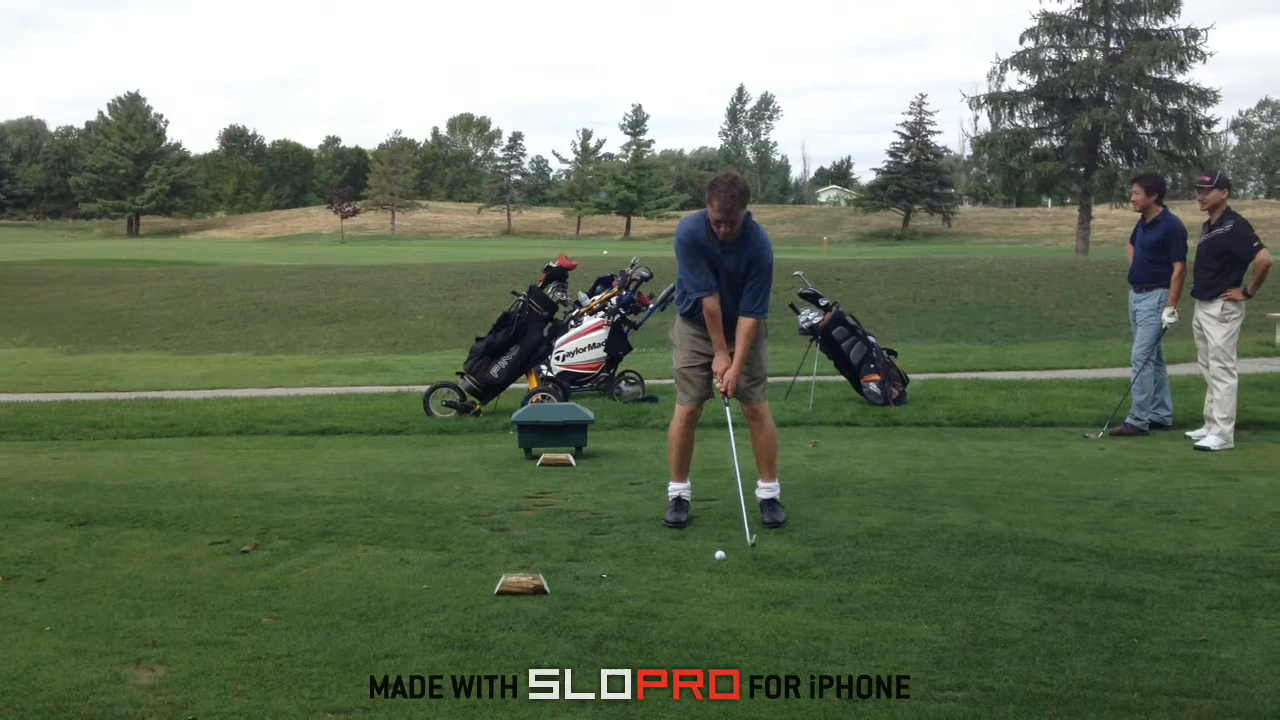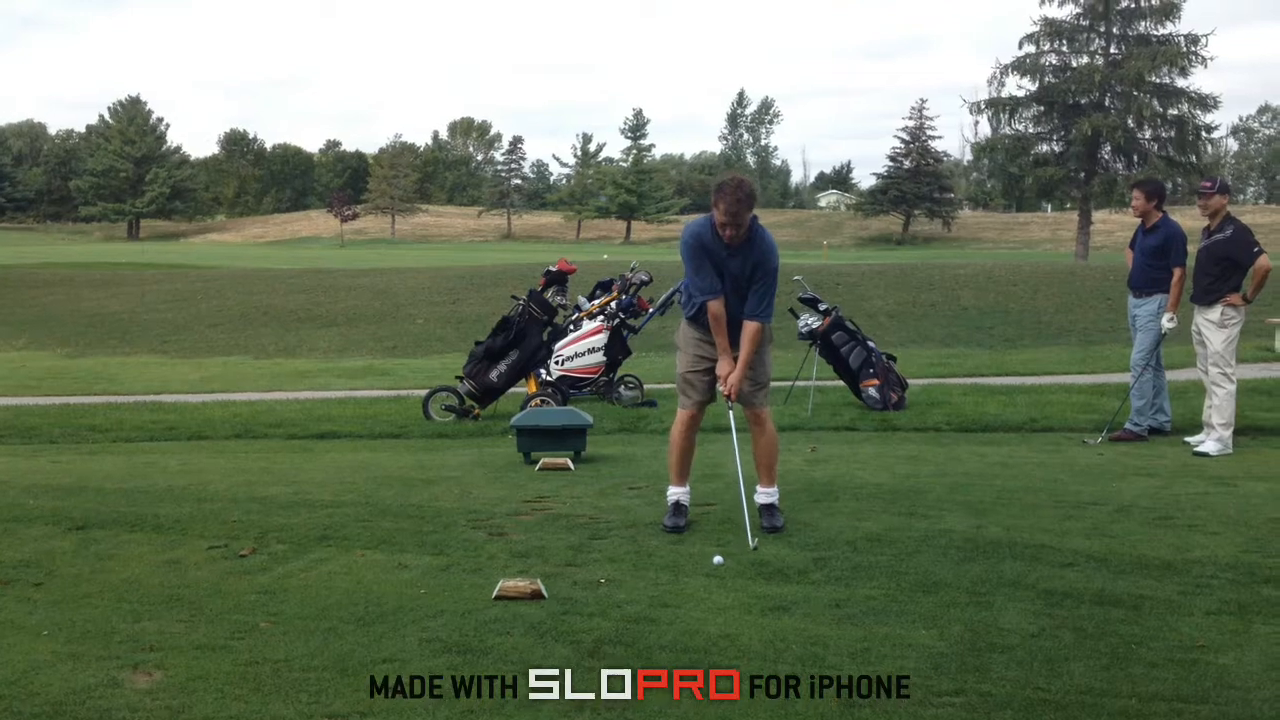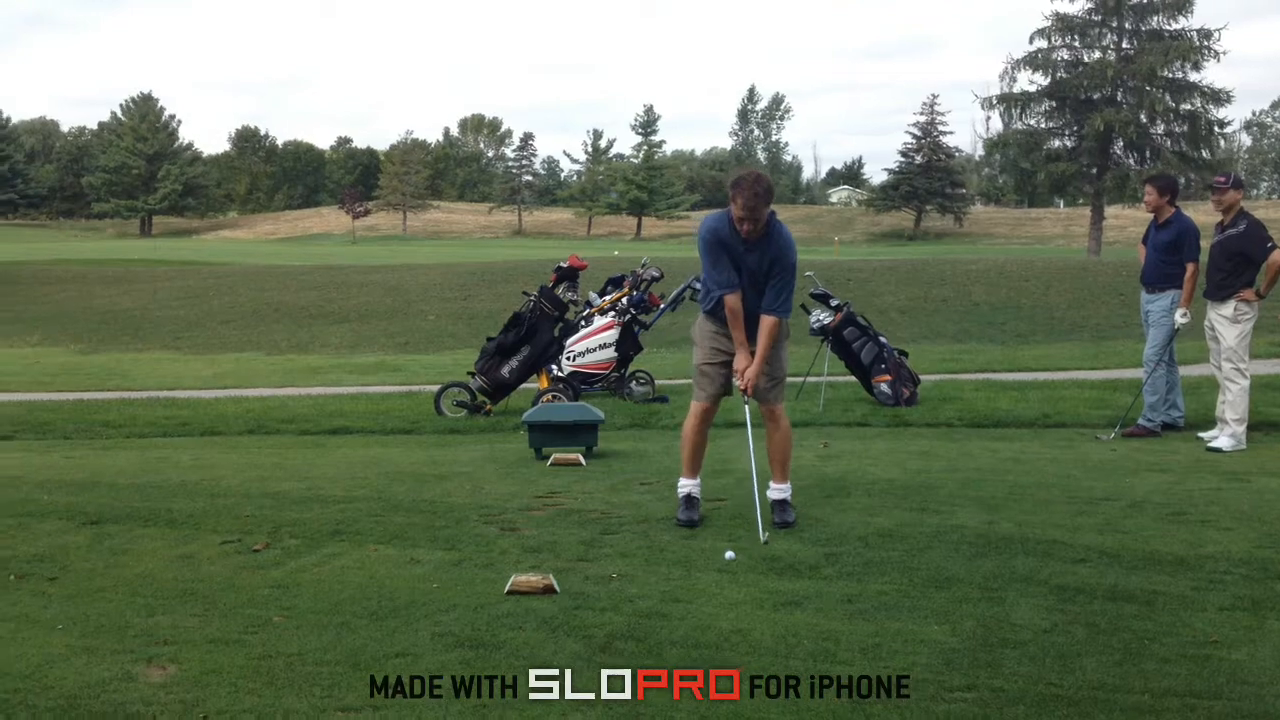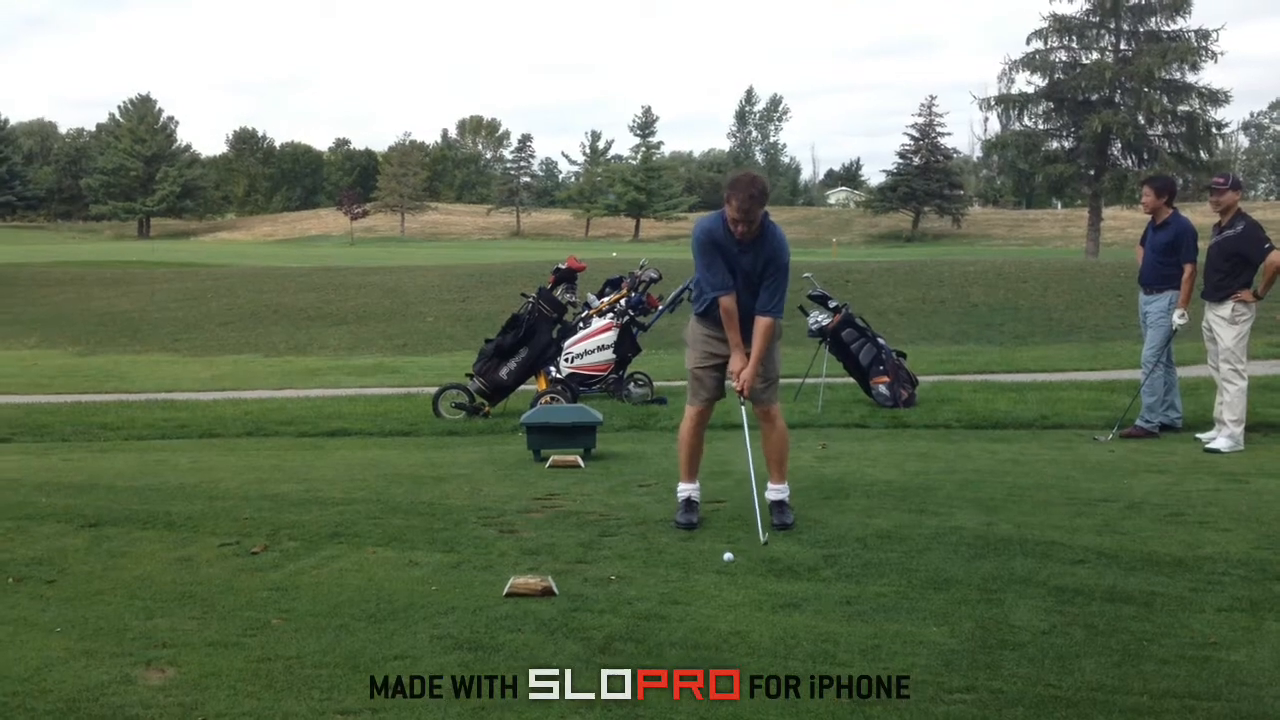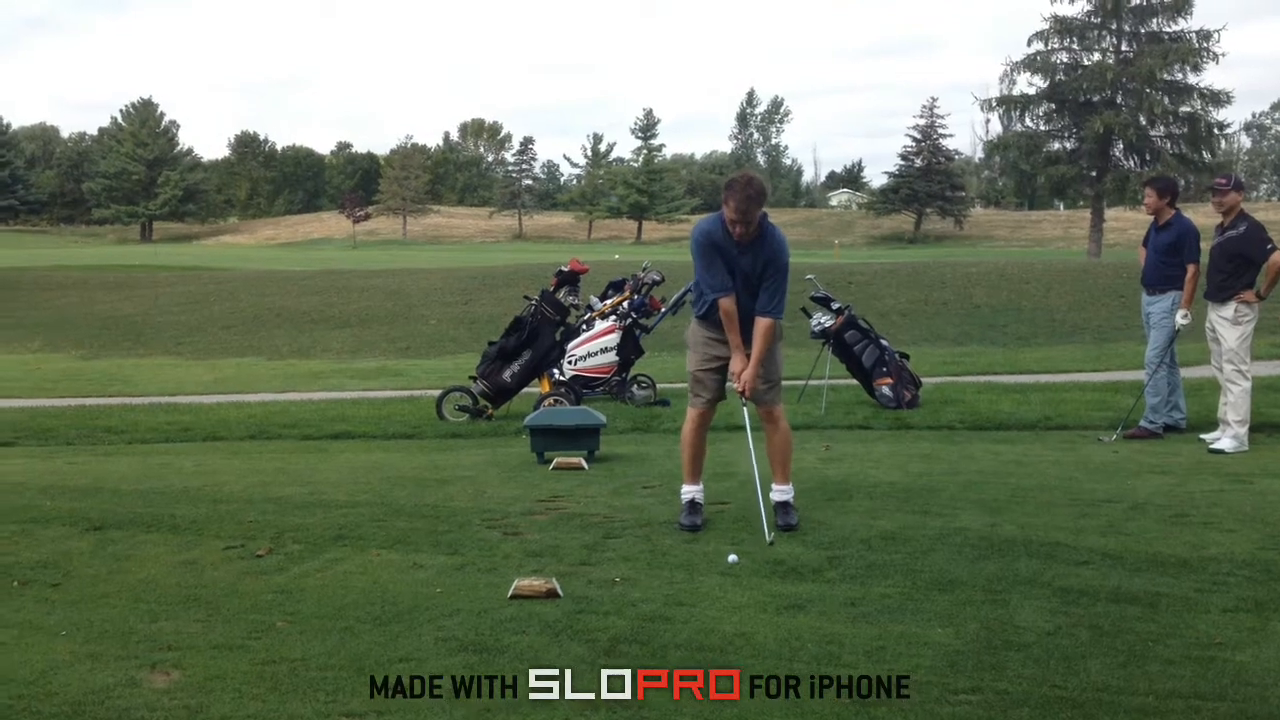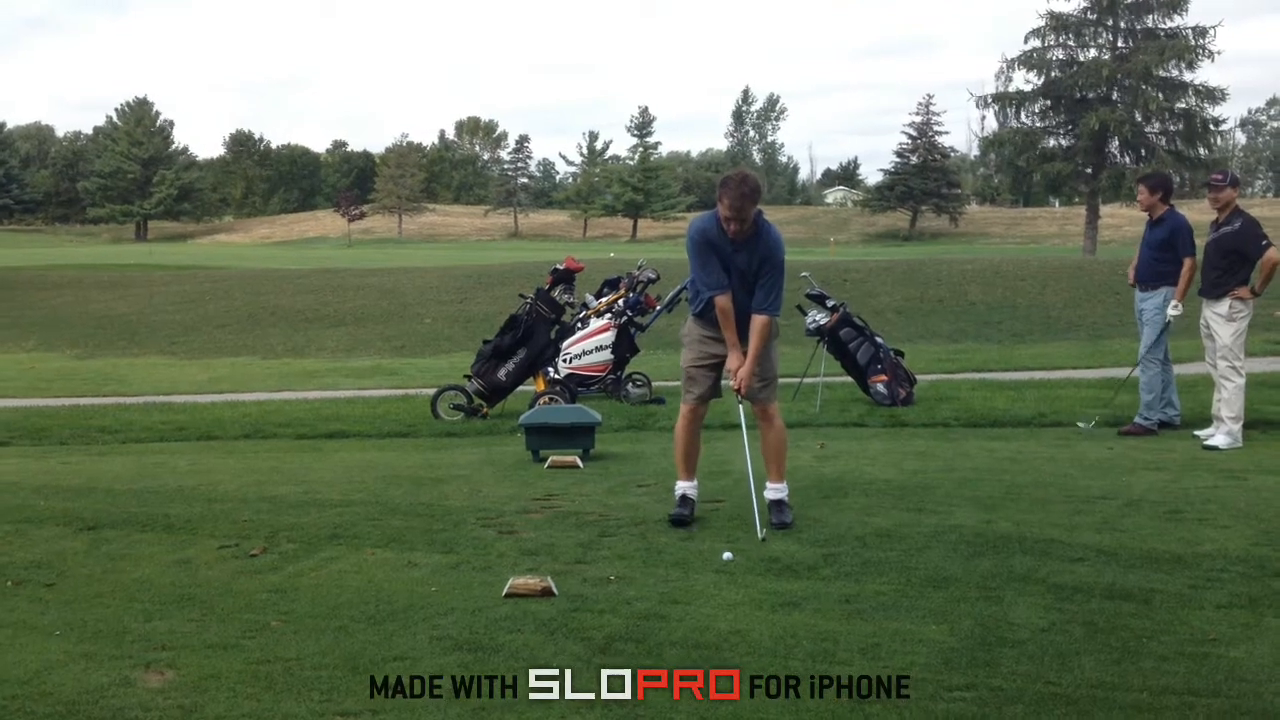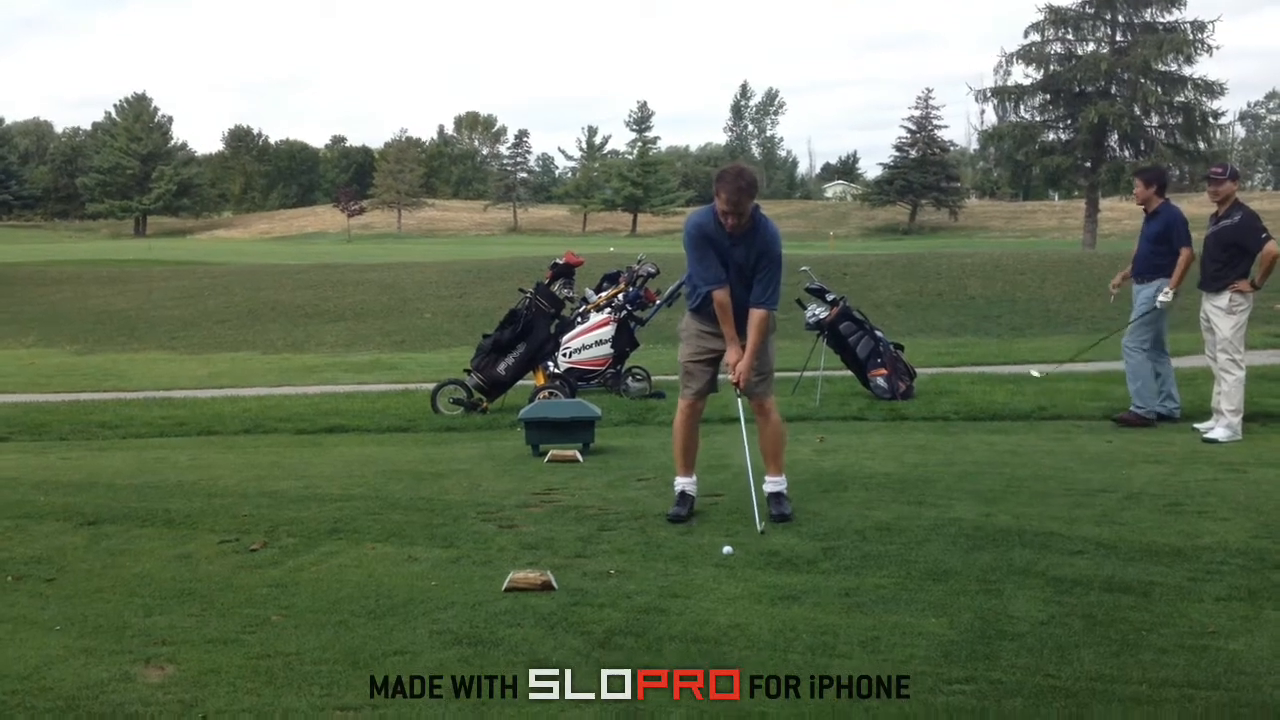
dt=0.2s
person 1, frame 1
left shoulder: (759, 244)
right shoulder: (689, 231)
left elbow: (751, 312)
right elbow: (707, 297)
left wrist: (736, 365)
right wrist: (718, 352)
left hip: (744, 328)
right hip: (695, 326)
left knee: (757, 409)
right knee: (687, 410)
left ankle: (768, 492)
right ankle: (678, 493)
person 1, frame 2
left shoulder: (765, 247)
right shoulder: (695, 235)
left elbow: (756, 317)
right elbow: (711, 301)
left wrist: (740, 369)
right wrist: (723, 356)
left hip: (748, 333)
right hip: (700, 330)
left knee: (759, 413)
right knee: (688, 414)
left ankle: (767, 497)
right ankle: (677, 497)
person 1, frame 3
left shoulder: (783, 243)
right shoulder: (712, 229)
left elbow: (774, 311)
right elbow: (730, 294)
left wrist: (757, 364)
right wrist: (739, 349)
left hip: (765, 328)
right hip: (717, 324)
left knee: (774, 409)
right knee: (702, 407)
left ankle: (780, 493)
right ankle: (689, 491)
person 1, frame 4
left shoulder: (776, 243)
right shoulder: (706, 231)
left elbow: (767, 312)
right elbow: (723, 296)
left wrist: (752, 365)
right wrist: (735, 351)
left hip: (758, 329)
right hip: (710, 326)
left knee: (769, 410)
right knee: (697, 410)
left ankle: (778, 494)
right ankle: (688, 494)
person 1, frame 5
left shoulder: (775, 244)
right shoulder: (705, 233)
left elbow: (768, 313)
right elbow: (723, 298)
left wrist: (753, 365)
right wrist: (735, 353)
left hip: (760, 330)
right hip: (711, 328)
left knee: (772, 411)
right knee: (699, 412)
left ankle: (782, 496)
right ankle: (691, 496)
person 1, frame 6
left shoulder: (771, 241)
right shoulder: (700, 231)
left elbow: (764, 310)
right elbow: (719, 295)
left wrist: (749, 363)
right wrist: (732, 350)
left hip: (755, 327)
right hip: (707, 326)
left knee: (767, 409)
right knee: (691, 408)
left ankle: (777, 493)
right ankle: (686, 492)
person 1, frame 7
left shoulder: (768, 235)
right shoulder: (697, 225)
left elbow: (762, 304)
right elbow: (716, 290)
left wrist: (748, 357)
right wrist: (730, 344)
left hip: (753, 322)
right hip: (704, 321)
left knee: (764, 403)
right knee: (689, 403)
left ankle: (775, 486)
right ankle: (684, 488)
person 2, frame 1
left shoulder: (1235, 226)
right shoulder: (1207, 226)
left elbow: (1264, 259)
left wrist: (1247, 292)
right wrist: (1201, 302)
left hip: (1223, 308)
right hip: (1202, 306)
left knee: (1222, 370)
right knee: (1209, 370)
left ankle: (1223, 433)
right ankle: (1211, 425)
person 2, frame 2
left shoulder: (1235, 231)
right shoulder: (1207, 231)
left elbow: (1264, 265)
left wrist: (1247, 297)
right wrist: (1199, 308)
left hip: (1222, 313)
right hip: (1201, 312)
left knee: (1221, 375)
right knee: (1208, 375)
left ankle: (1221, 439)
right ankle: (1210, 431)
person 2, frame 3
left shoulder: (1248, 226)
right shoulder: (1220, 227)
left hip: (1235, 309)
right hip: (1214, 307)
left knee: (1234, 371)
right knee: (1221, 371)
left ankle: (1235, 434)
right ankle: (1223, 426)
person 2, frame 4
left shoulder: (1246, 227)
right shoulder: (1218, 228)
left hip: (1233, 310)
right hip: (1212, 308)
left knee: (1232, 372)
right knee: (1219, 372)
left ankle: (1233, 435)
right ankle: (1221, 427)
person 2, frame 5
left shoulder: (1248, 228)
right shoulder: (1220, 228)
left hip: (1236, 310)
right hip: (1215, 308)
left knee: (1236, 372)
right knee: (1222, 373)
left ankle: (1237, 436)
right ankle: (1225, 428)
person 2, frame 6
left shoulder: (1244, 224)
right shoulder: (1215, 225)
left wrist: (1255, 291)
left hip: (1230, 306)
right hip: (1209, 305)
left knee: (1230, 369)
right knee: (1217, 369)
left ankle: (1231, 432)
right ankle: (1219, 425)
person 2, frame 7
left shoulder: (1243, 217)
right shoulder: (1215, 218)
left wrist: (1255, 284)
left hip: (1230, 300)
right hip: (1209, 298)
left knee: (1229, 361)
right knee: (1216, 361)
left ankle: (1231, 425)
right ankle: (1219, 417)
person 3, frame 1
left shoulder: (1172, 226)
right shoulder: (1143, 222)
left elbow: (1179, 269)
left wrist: (1171, 307)
left hip: (1155, 298)
right hip: (1135, 295)
left knee: (1141, 357)
right knee: (1152, 357)
left ankle: (1138, 420)
right ankle: (1161, 415)
person 3, frame 2
left shoulder: (1172, 231)
right shoulder: (1142, 227)
left elbow: (1179, 274)
left wrist: (1171, 312)
left hip: (1154, 303)
right hip: (1135, 300)
left knee: (1140, 362)
right knee: (1151, 363)
left ankle: (1137, 426)
right ankle: (1159, 420)
person 3, frame 3
left shoulder: (1185, 227)
right shoulder: (1155, 222)
left elbow: (1192, 270)
left wrist: (1184, 308)
left hip: (1168, 299)
right hip: (1148, 296)
left knee: (1153, 358)
right knee: (1165, 359)
left ankle: (1150, 422)
right ankle: (1173, 416)
person 3, frame 4
left shoulder: (1182, 227)
right shoulder: (1153, 224)
left elbow: (1190, 270)
left wrist: (1181, 309)
left hip: (1165, 299)
right hip: (1146, 297)
left knee: (1151, 359)
right knee: (1162, 360)
left ankle: (1149, 422)
right ankle: (1171, 417)
person 3, frame 5
left shoulder: (1185, 228)
right shoulder: (1155, 225)
left elbow: (1193, 271)
left wrist: (1184, 309)
left hip: (1168, 300)
right hip: (1148, 297)
left knee: (1155, 360)
right knee: (1165, 360)
left ankle: (1152, 423)
right ankle: (1174, 418)
person 3, frame 6
left shoulder: (1177, 223)
right shoulder: (1152, 222)
left elbow: (1189, 264)
left wrist: (1177, 301)
right wrist: (1134, 268)
left hip: (1161, 296)
right hip: (1142, 294)
left knee: (1149, 356)
right knee: (1158, 357)
left ankle: (1147, 420)
right ankle: (1168, 414)
person 3, frame 7
left shoulder: (1172, 215)
right shoulder: (1150, 215)
left elbow: (1187, 254)
left wrist: (1170, 289)
right wrist: (1123, 275)
left hip: (1157, 288)
right hip: (1142, 287)
left knee: (1133, 344)
right knee: (1156, 349)
left ankle: (1142, 409)
right ankle: (1168, 407)
